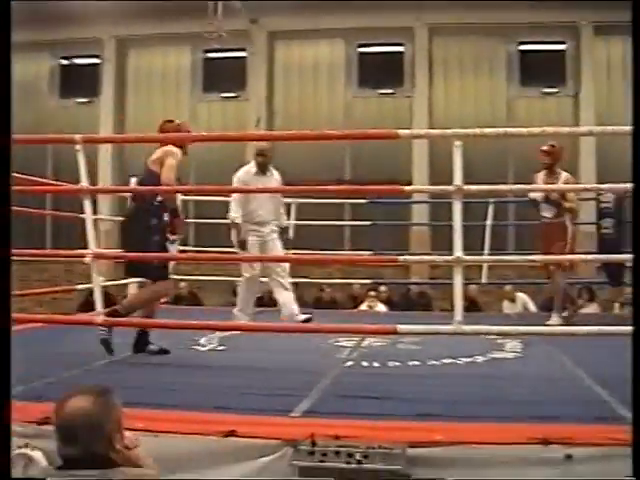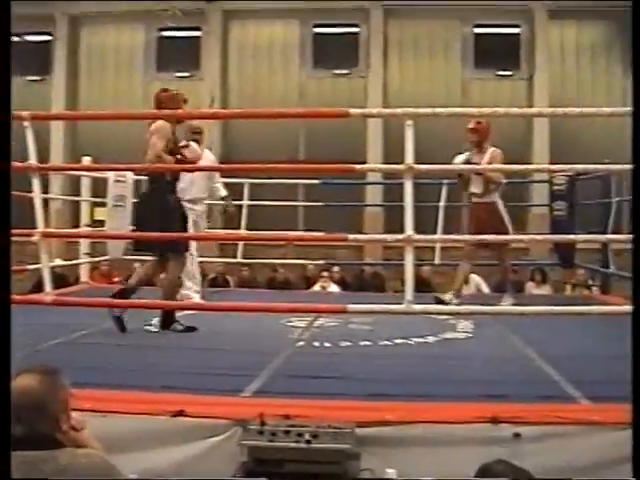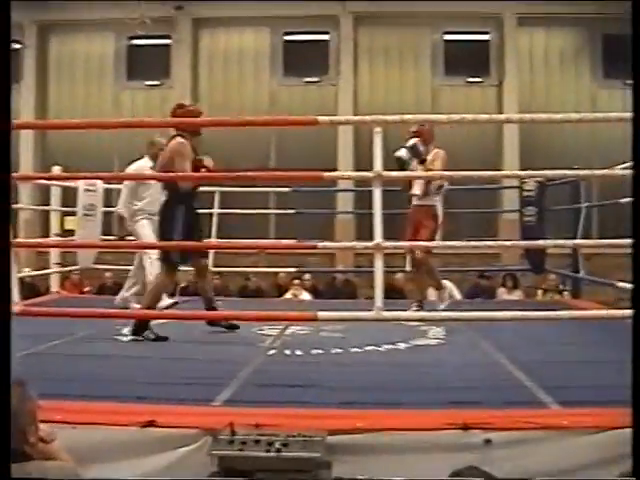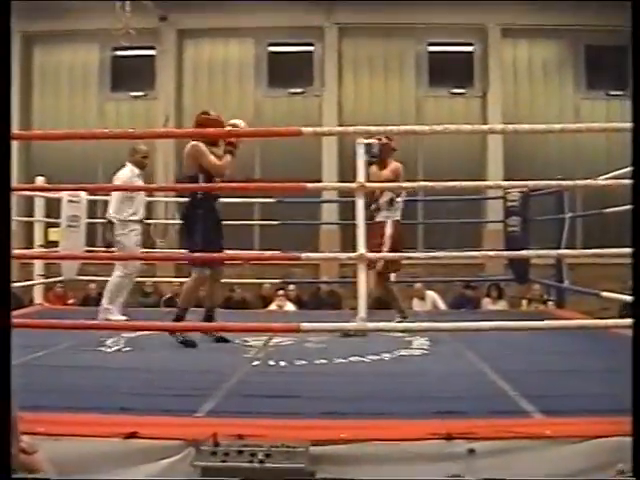
dt=0.3s
person 1, frame 1
left shoulder: (160, 155)
right shoulder: (173, 152)
left elbow: (149, 186)
right elbow: (168, 183)
right wrist: (175, 214)
left hip: (137, 219)
right hip: (146, 221)
left knee: (154, 282)
right knee: (162, 284)
left ankle: (142, 339)
right ankle: (115, 315)
person 1, frame 2
left shoulder: (165, 129)
right shoulder: (163, 126)
right elbow: (153, 158)
left wrist: (180, 160)
right wrist: (179, 161)
left hip: (154, 198)
right hip: (163, 199)
left knee: (161, 259)
right knee: (177, 258)
left ankle: (122, 296)
right ankle: (167, 318)
person 1, frame 3
left shoulder: (181, 145)
right shoulder: (179, 144)
right elbow: (185, 182)
left wrist: (199, 168)
right wrist: (202, 172)
left hip: (185, 211)
right hip: (177, 212)
left knee: (202, 264)
right knee: (170, 271)
left ankle: (212, 314)
right ankle: (141, 324)
person 1, frame 4
left shoulder: (207, 149)
right shoulder: (196, 147)
left elbow: (219, 172)
right elbow: (220, 168)
left wrist: (228, 144)
right wrist: (230, 150)
left hip: (208, 214)
right hip: (198, 215)
left knee: (216, 271)
right knee: (201, 273)
left ankle: (208, 322)
right ankle: (177, 322)
person 2, frame 1
left shoulder: (567, 179)
right shoulder: (538, 177)
left elbow: (573, 208)
left wrist: (555, 201)
right wrist: (533, 198)
left hip: (561, 227)
right hip: (544, 226)
left knee: (557, 270)
right knee: (548, 271)
left ankle: (557, 313)
person 2, frame 2
left shoulder: (495, 154)
right shoulder: (469, 156)
left elbow: (496, 179)
left wrist: (478, 169)
right wrist: (460, 172)
left hip: (491, 206)
right hip: (475, 206)
left knee: (501, 253)
right knee: (467, 252)
left ankle: (508, 293)
right ankle: (453, 294)
person 2, frame 3
left shoulder: (438, 155)
right shoulder: (415, 158)
right elbow: (408, 185)
left wrist: (422, 158)
right wrist: (401, 166)
left hip: (432, 210)
right hip: (415, 209)
left knee: (421, 255)
right knee: (414, 258)
left ankle: (441, 289)
right ankle: (418, 304)
person 2, frame 4
left shoulder: (394, 167)
right shoulder: (380, 169)
left elbow: (380, 180)
right elbow: (372, 199)
left wrist: (372, 163)
right wrist: (366, 173)
left hip: (389, 224)
right hip: (378, 223)
left knee: (374, 271)
right knee: (382, 275)
right ankle: (401, 314)
person 3, frame 1
left shoulder: (275, 177)
right shoulder: (242, 176)
right elbow: (235, 206)
left wrist: (282, 230)
right wrist: (238, 231)
left hip: (270, 230)
right hip: (248, 231)
left knee: (280, 269)
right knee: (251, 275)
left ankle: (291, 313)
right ankle: (242, 317)
person 3, frame 2
left shoulder: (208, 156)
left elbow: (215, 182)
left wrist: (227, 201)
left hip: (200, 207)
right hip: (183, 206)
left knee: (190, 249)
right knee: (189, 249)
right ankle: (191, 293)
person 3, frame 3
right shoulder: (137, 169)
left elbow: (165, 197)
right elbow: (126, 198)
right wrist: (123, 223)
left hip: (153, 219)
right hip: (138, 218)
left knee: (143, 260)
right knee: (152, 254)
left ankle: (125, 297)
right ankle: (160, 298)
person 3, frame 4
left shoulder: (139, 176)
right shoulder: (124, 176)
right elbow: (115, 205)
left wrist: (141, 226)
right wrist: (111, 232)
left hip: (133, 227)
right hip: (123, 227)
left knee: (132, 267)
right knee: (125, 269)
left ankle: (113, 307)
right ankle: (108, 309)
